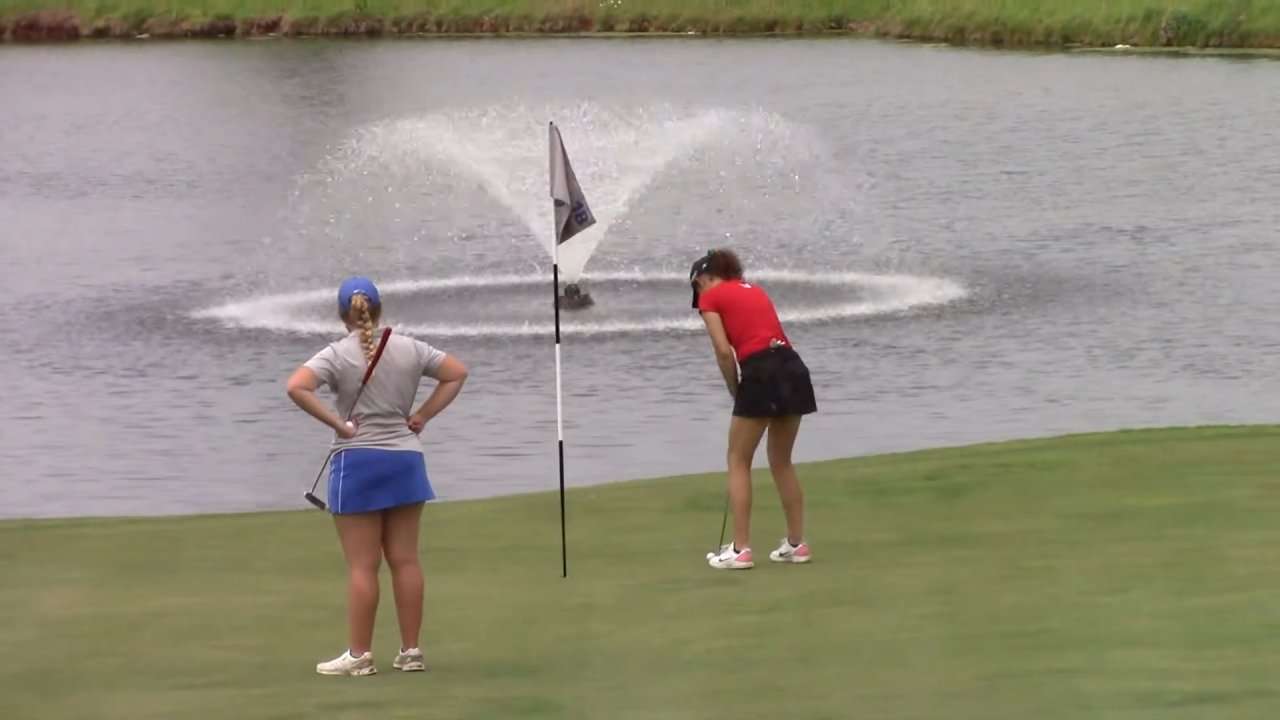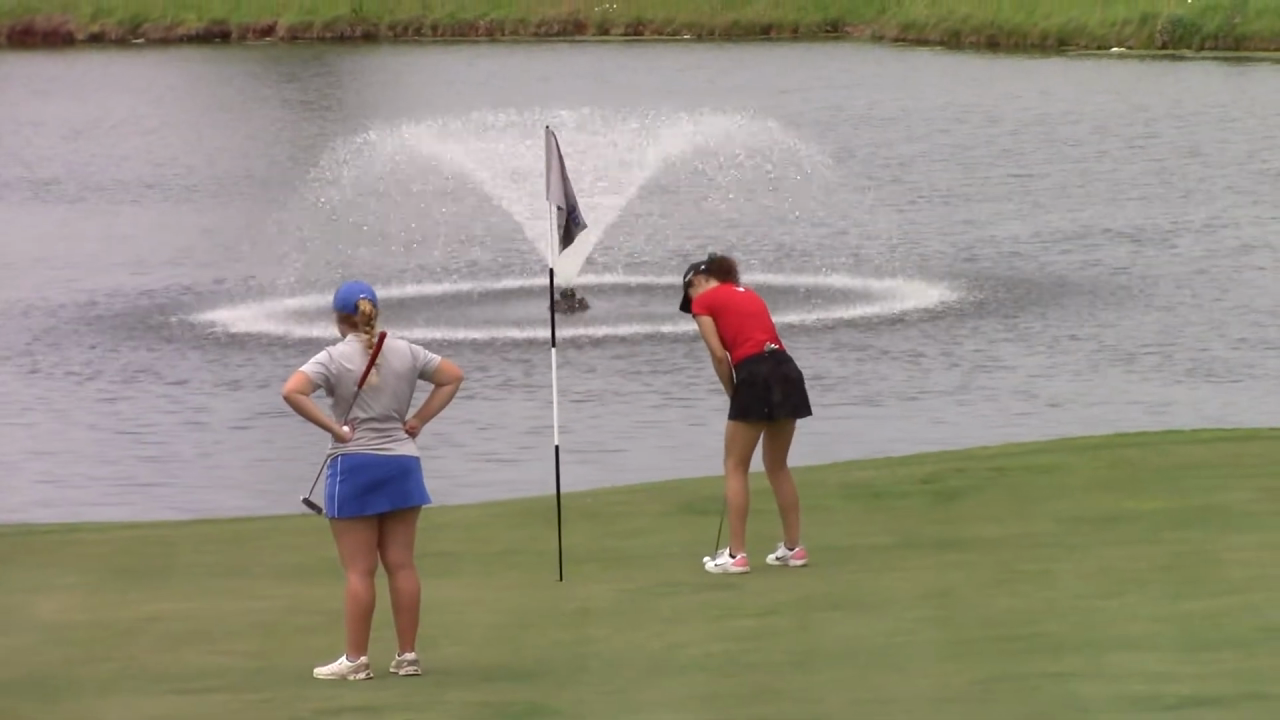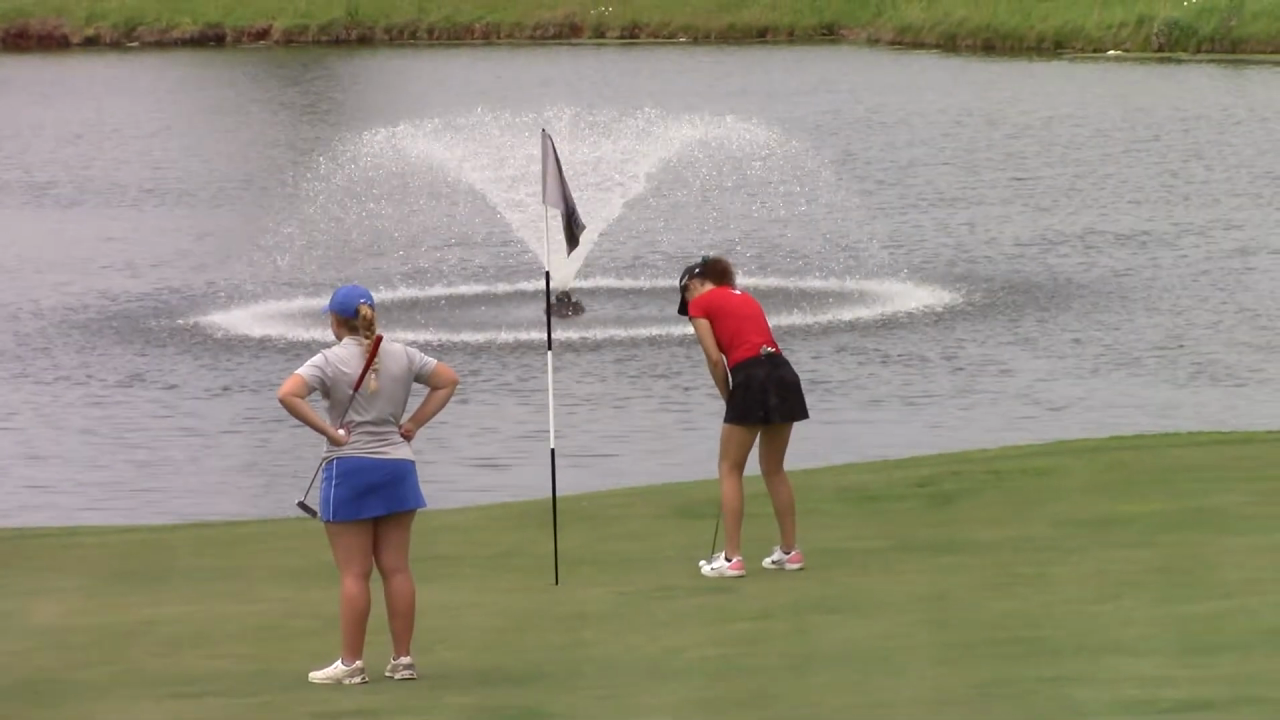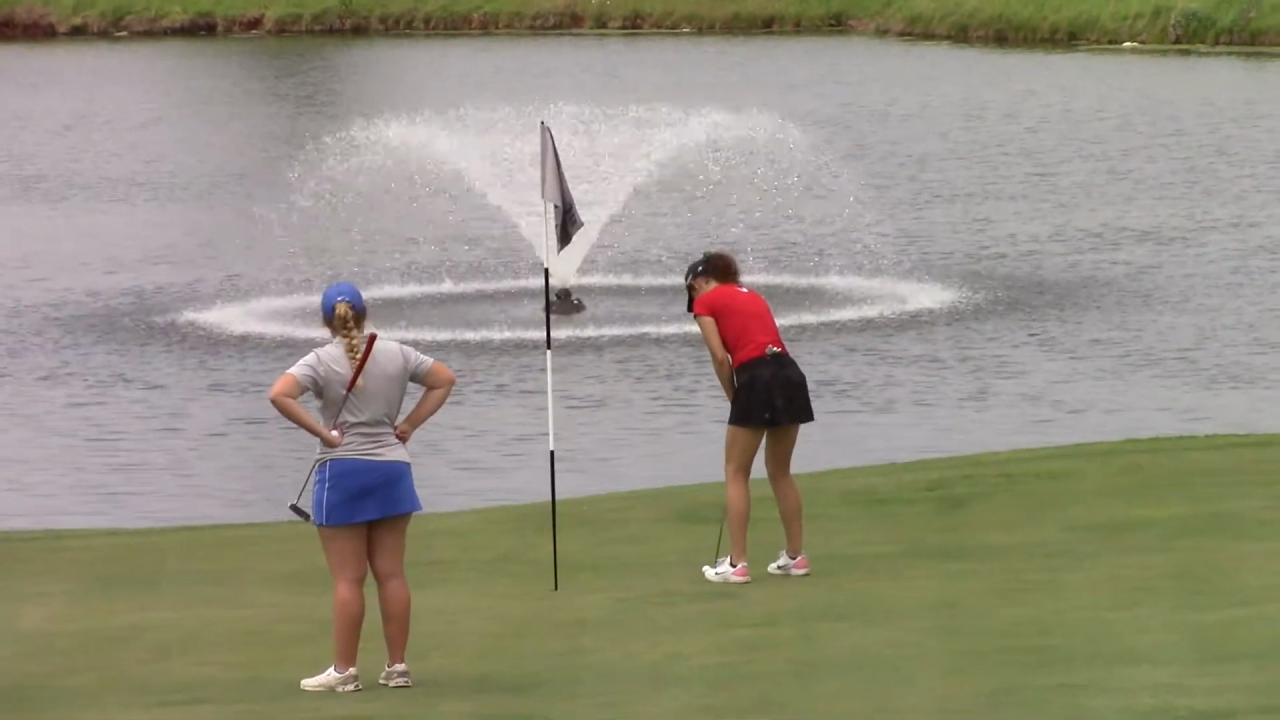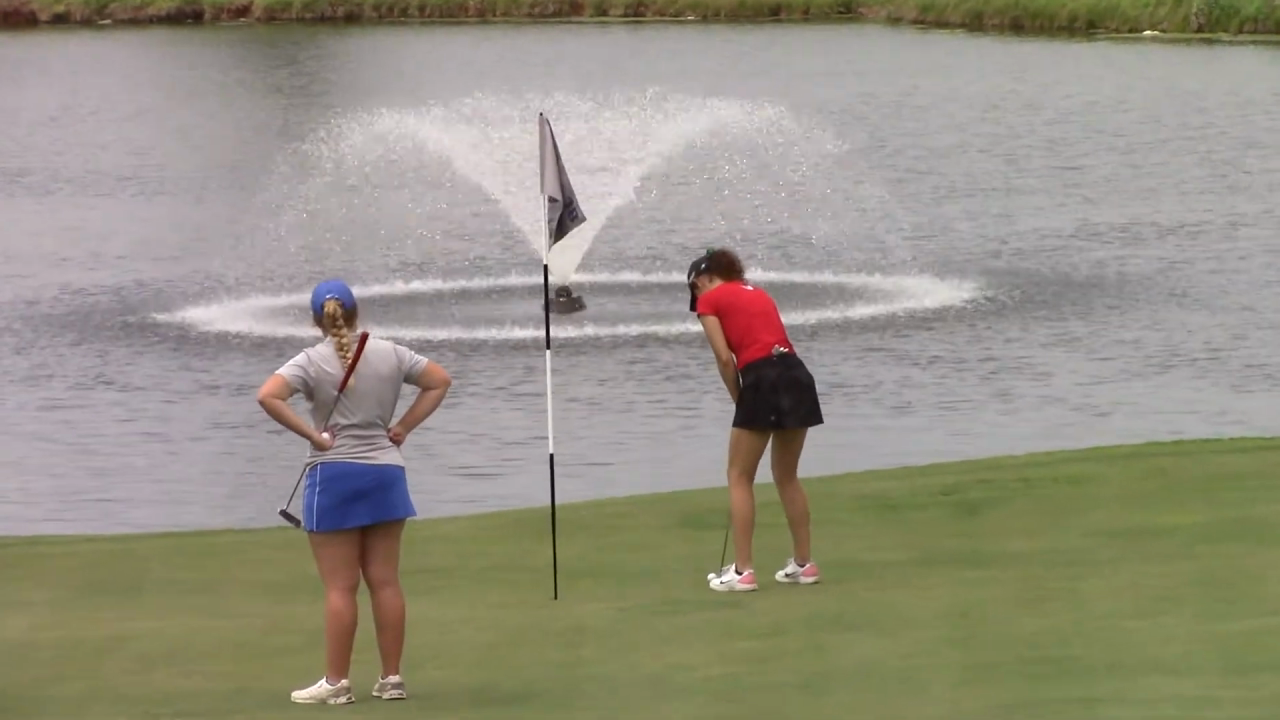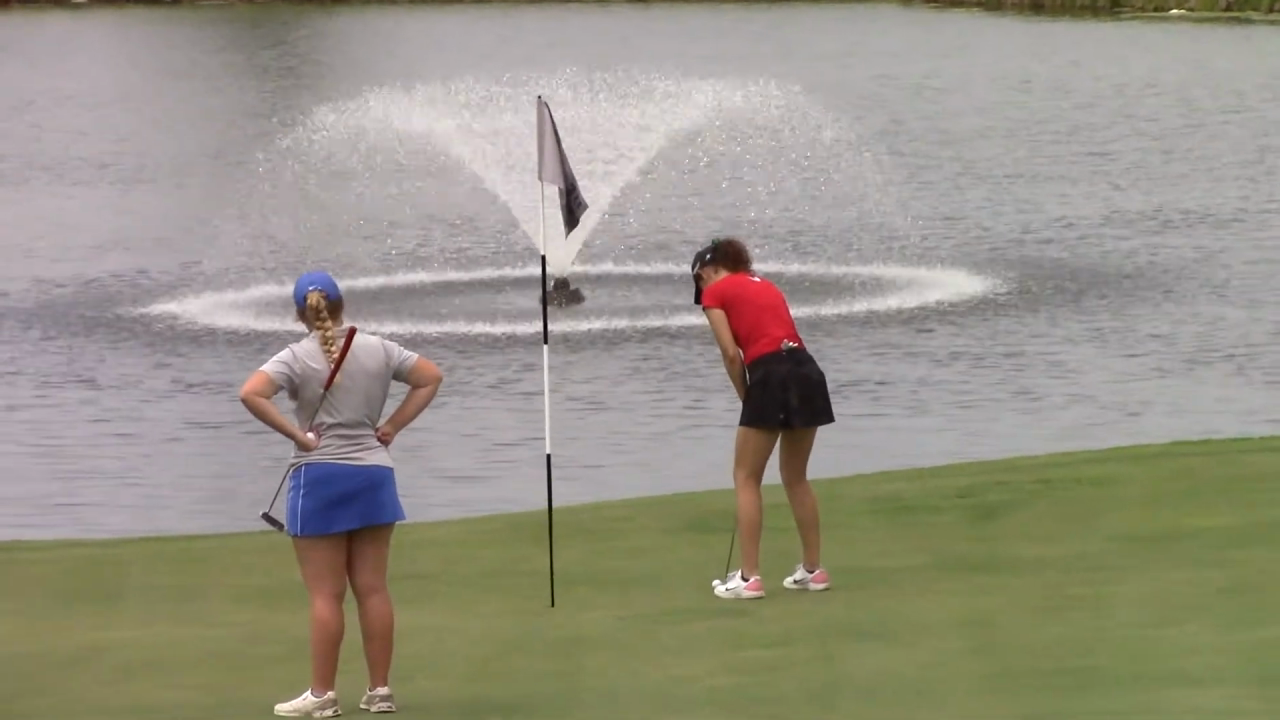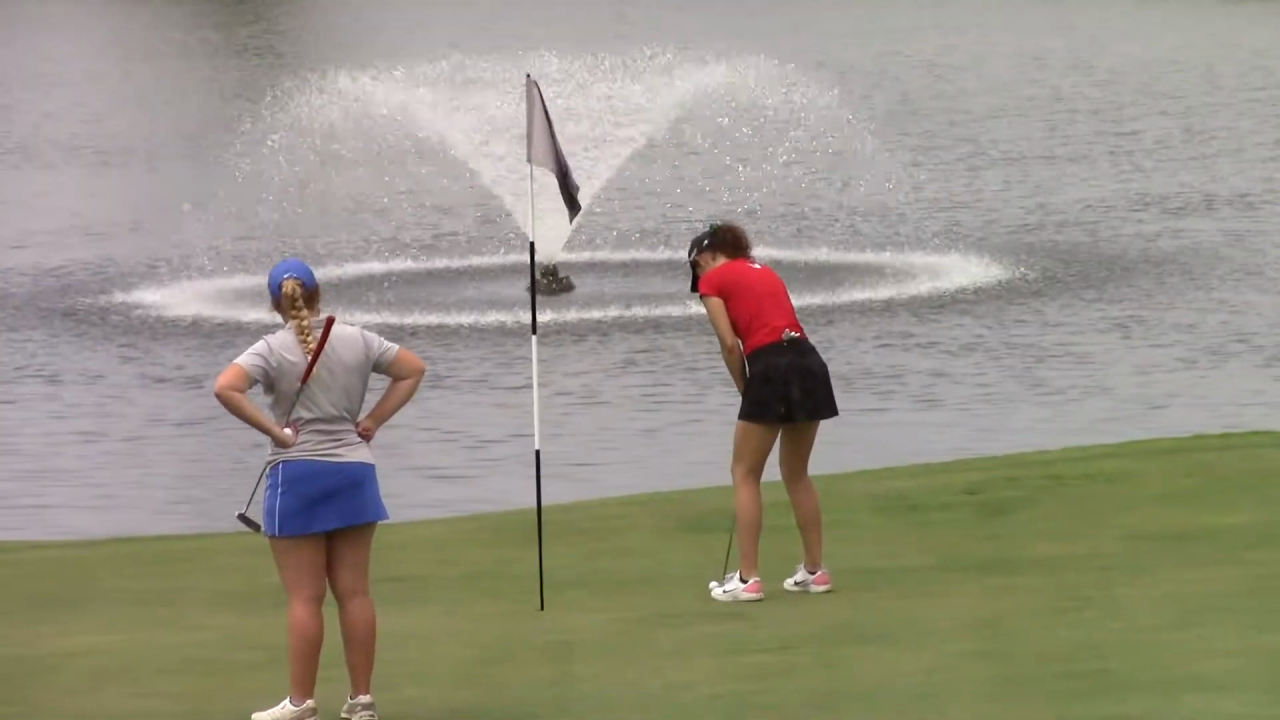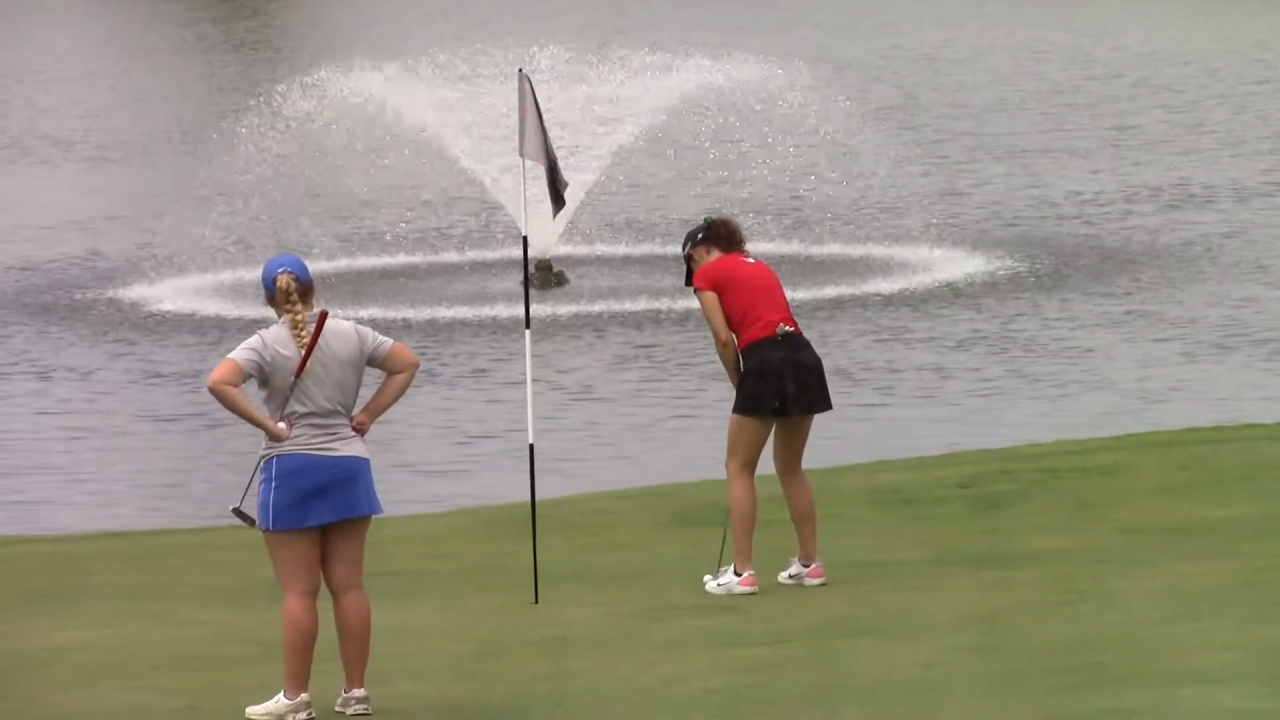
dt=0.4s
person 1, frame 1
left shoulder: (337, 354)
right shoulder: (410, 348)
left elbow: (296, 387)
right elbow: (458, 373)
left wrist: (338, 424)
right wrist: (423, 415)
left hip: (358, 462)
right hip: (405, 460)
left knee: (362, 566)
right knee: (405, 560)
left ankle: (359, 654)
right ankle: (411, 650)
person 1, frame 2
left shoulder: (333, 358)
right shoulder: (406, 352)
left elbow: (291, 392)
right elbow: (453, 377)
left wrist: (334, 429)
right wrist: (419, 420)
left hip: (354, 467)
right hip: (402, 465)
left knee: (359, 571)
right knee: (401, 565)
left ankle: (356, 659)
right ankle: (407, 655)
person 1, frame 3
left shoulder: (330, 360)
right shoulder: (402, 355)
left elbow: (287, 395)
right elbow: (449, 380)
left wrist: (329, 432)
right wrist: (414, 423)
left hip: (350, 470)
right hip: (397, 467)
left knee: (354, 574)
right knee: (396, 569)
left ankle: (351, 663)
right ankle: (403, 659)
person 1, frame 4
left shoulder: (322, 360)
right shoulder: (397, 354)
left elbow: (279, 395)
right elbow: (445, 380)
left wrist: (323, 434)
right wrist: (410, 425)
left hip: (343, 473)
right hip: (392, 470)
left knee: (348, 579)
right knee: (391, 574)
left ankle: (344, 670)
right ankle: (397, 666)
person 1, frame 5
left shoulder: (312, 361)
right shoulder: (390, 353)
left elbow: (267, 396)
right elbow: (441, 380)
left wrist: (312, 436)
right wrist: (404, 426)
left hip: (335, 477)
right hip: (386, 474)
left knee: (340, 587)
right knee: (385, 582)
left ankle: (337, 682)
right ankle: (392, 678)
person 1, frame 6
left shoulder: (296, 357)
right shoulder: (378, 349)
left elbow: (250, 394)
right elbow: (432, 377)
left wrist: (297, 436)
right wrist: (393, 426)
left hip: (320, 479)
right hip: (374, 476)
left knee: (325, 595)
right knee: (373, 589)
person 1, frame 7
left shoulder: (271, 349)
right shoulder: (357, 340)
left elbow: (225, 388)
right elbow: (415, 369)
left wrist: (274, 432)
right wrist: (374, 421)
left hip: (297, 477)
right hip: (354, 474)
left knee: (304, 599)
right knee: (354, 593)
person 1, frame 8
left shoulder: (265, 344)
right shoulder: (352, 334)
left elbow: (218, 383)
right elbow: (408, 364)
left wrist: (268, 426)
right wrist: (369, 415)
left hip: (292, 471)
right hip: (349, 467)
left knee: (299, 592)
right knee: (349, 586)
person 2, frame 1
left shoulder: (709, 297)
right shoulder: (754, 290)
left elbow: (725, 352)
left wrist: (735, 391)
right wrist: (743, 390)
left hip: (761, 373)
right hip: (793, 368)
left knee: (738, 462)
right knee: (781, 462)
left ankle: (740, 549)
right ankle: (796, 544)
person 2, frame 2
left shoulder: (703, 301)
right shoulder: (748, 294)
left elbow: (720, 355)
left wrist: (733, 394)
right wrist: (739, 394)
left hip: (756, 377)
right hip: (787, 372)
left knee: (735, 467)
right knee: (777, 466)
left ankle: (736, 554)
right ankle: (793, 547)
person 2, frame 3
left shoulder: (700, 304)
right shoulder: (744, 297)
left elbow: (715, 359)
left wrist: (728, 398)
right wrist: (735, 397)
left hip: (752, 381)
right hip: (783, 375)
left knee: (730, 469)
right knee: (773, 469)
left ankle: (732, 557)
right ankle: (790, 551)
person 2, frame 4
left shoulder: (705, 301)
right shoulder: (751, 295)
left elbow: (721, 358)
left wrist: (733, 398)
right wrist: (740, 397)
left hip: (757, 381)
right hip: (789, 375)
left knee: (736, 473)
right knee: (780, 472)
left ankle: (736, 563)
right ankle: (795, 556)
person 2, frame 5
left shoulder: (708, 300)
right shoulder: (757, 293)
left elbow: (725, 359)
left wrist: (738, 400)
right wrist: (745, 399)
left hip: (763, 382)
right hip: (797, 376)
left knee: (739, 477)
right knee: (786, 476)
left ankle: (742, 571)
right ankle: (804, 563)
person 2, frame 6
left shoulder: (714, 292)
right shoulder: (765, 284)
left elbow: (732, 354)
left wrist: (745, 397)
right wrist: (753, 396)
left hip: (771, 379)
right hip: (807, 372)
left knee: (746, 478)
right knee: (795, 477)
left ankle: (749, 577)
right ankle: (813, 569)
person 2, frame 7
left shoulder: (711, 279)
right shoulder: (765, 271)
left elbow: (730, 344)
left wrist: (744, 390)
left hip: (772, 370)
right hip: (809, 364)
left knee: (744, 474)
right knee: (796, 474)
left ankle: (748, 578)
right ankle: (814, 570)
person 2, frame 8
left shoulder: (706, 274)
right shoulder: (758, 265)
left elbow: (724, 339)
left wrist: (738, 384)
right wrist: (746, 383)
left hip: (766, 365)
right hip: (803, 358)
left knee: (739, 468)
right knee: (790, 468)
left ankle: (742, 571)
right ankle: (809, 563)
